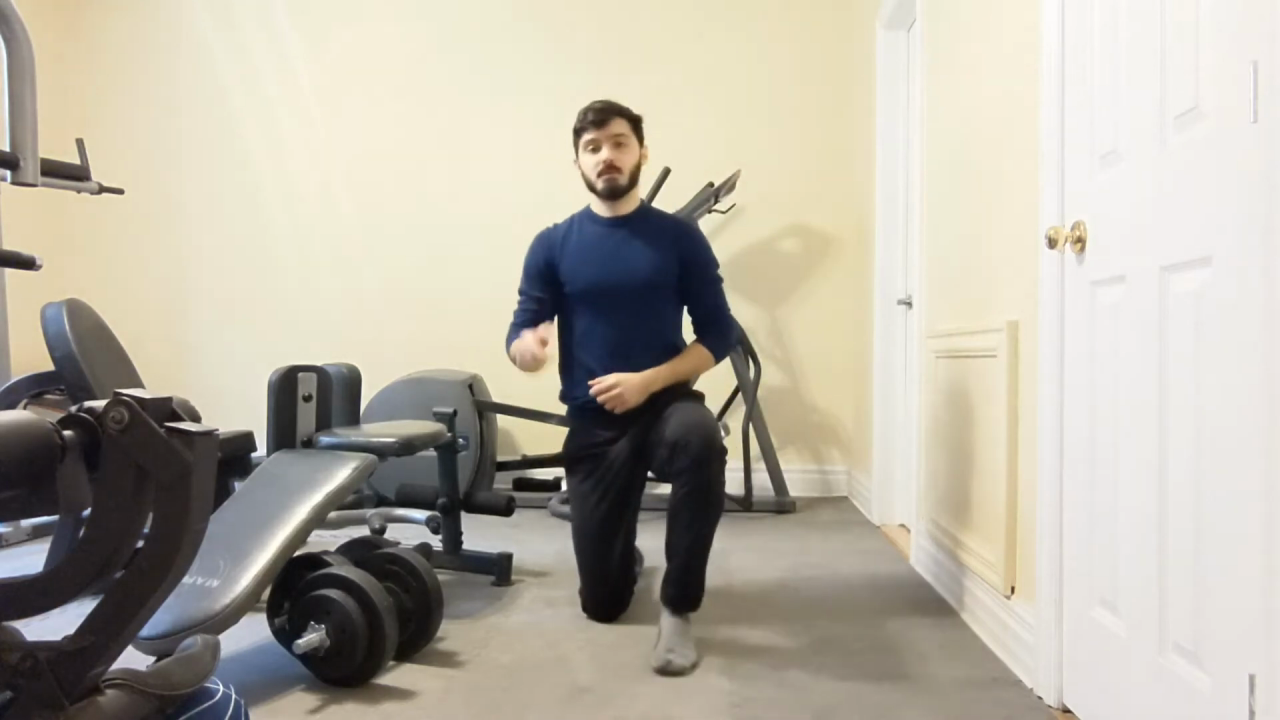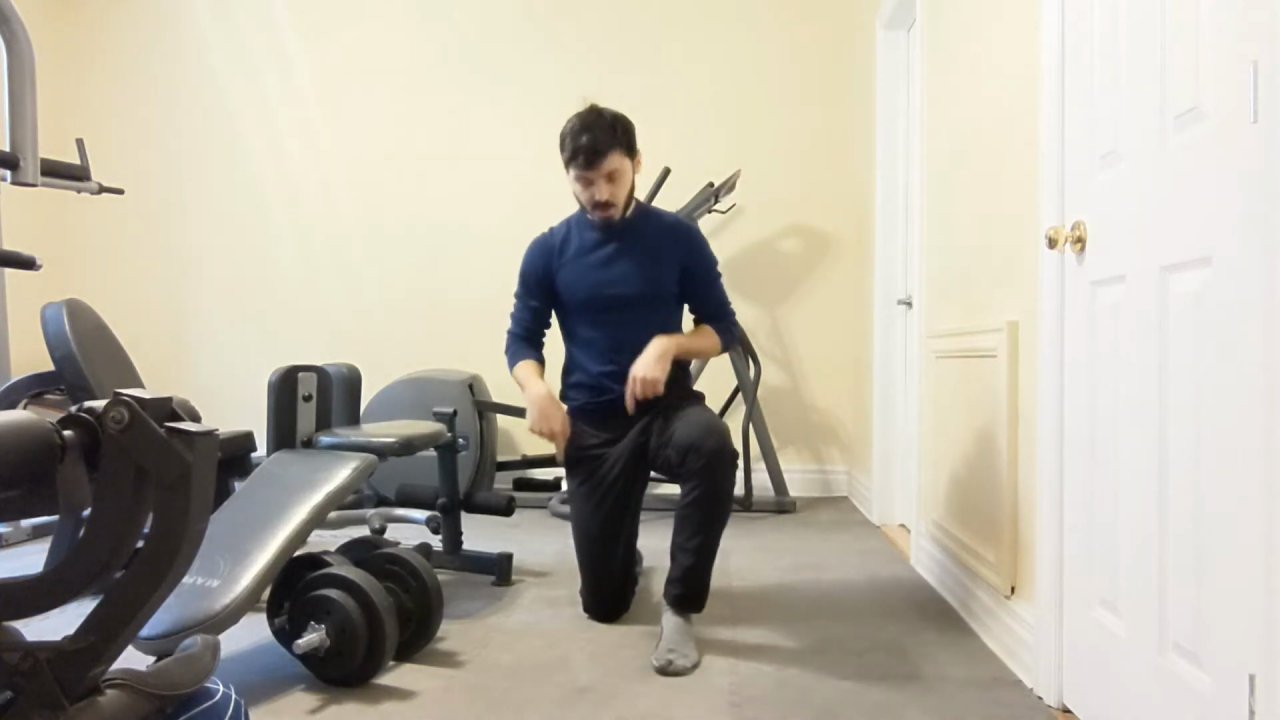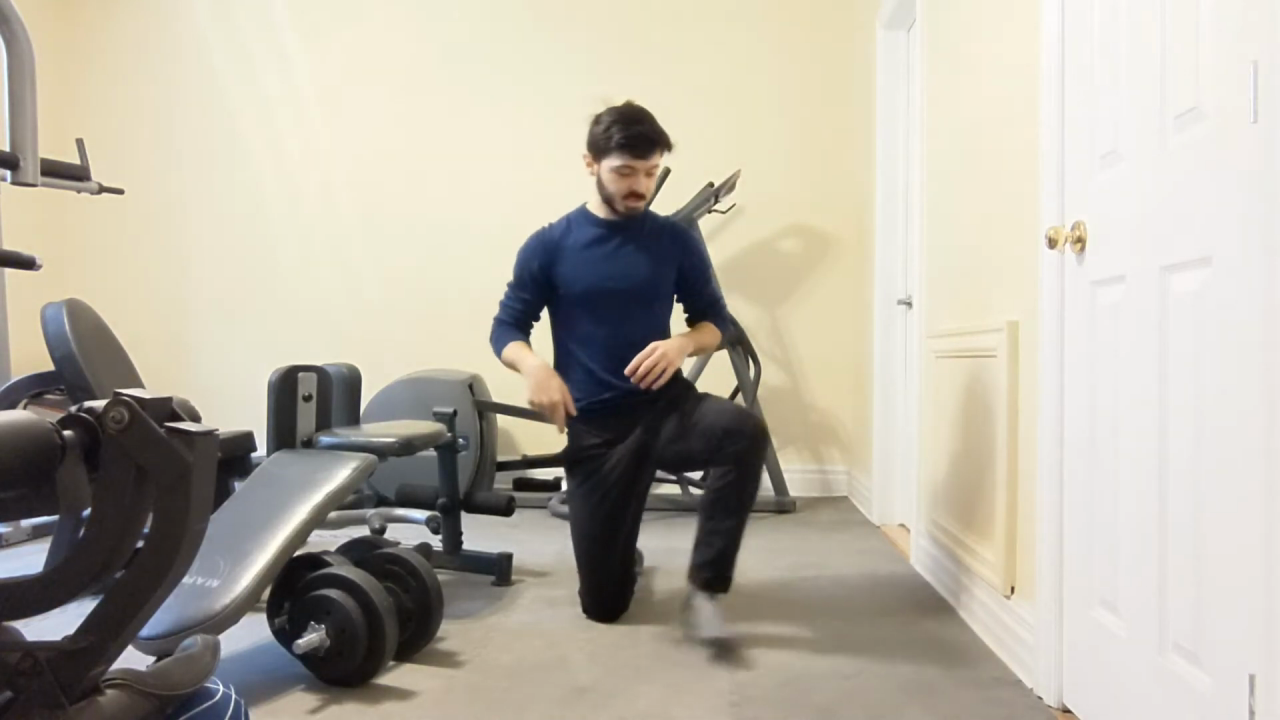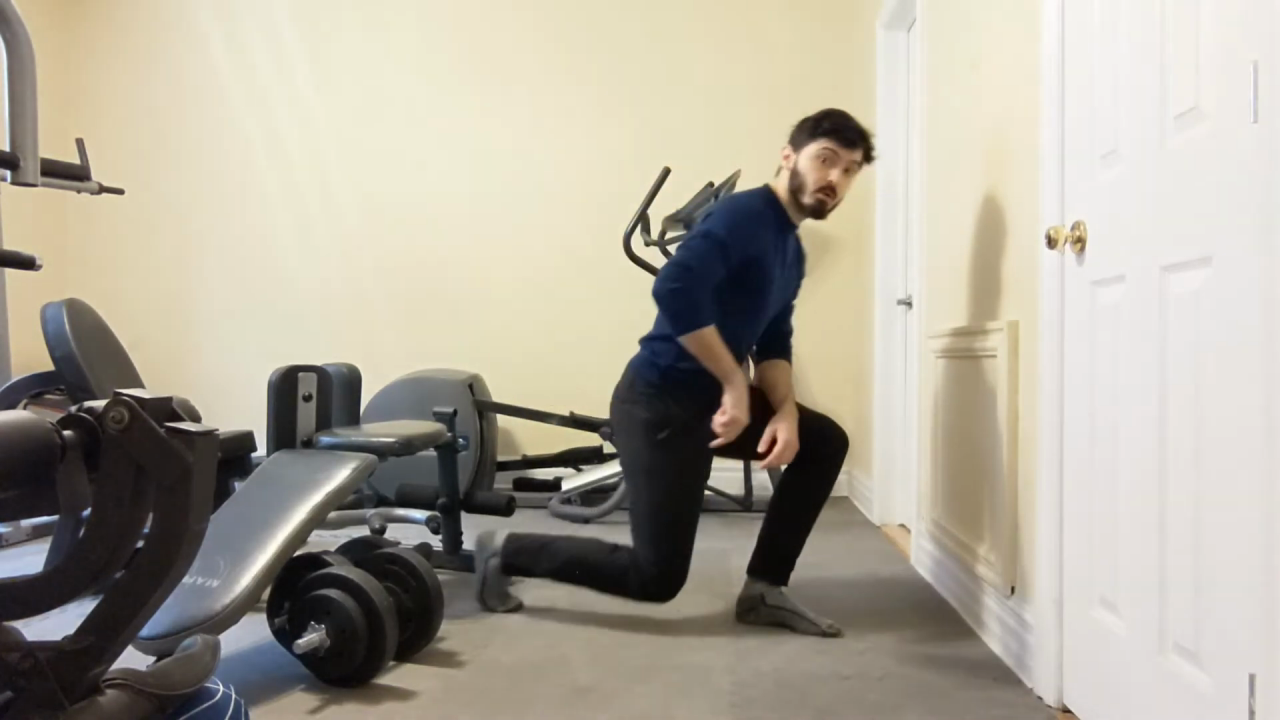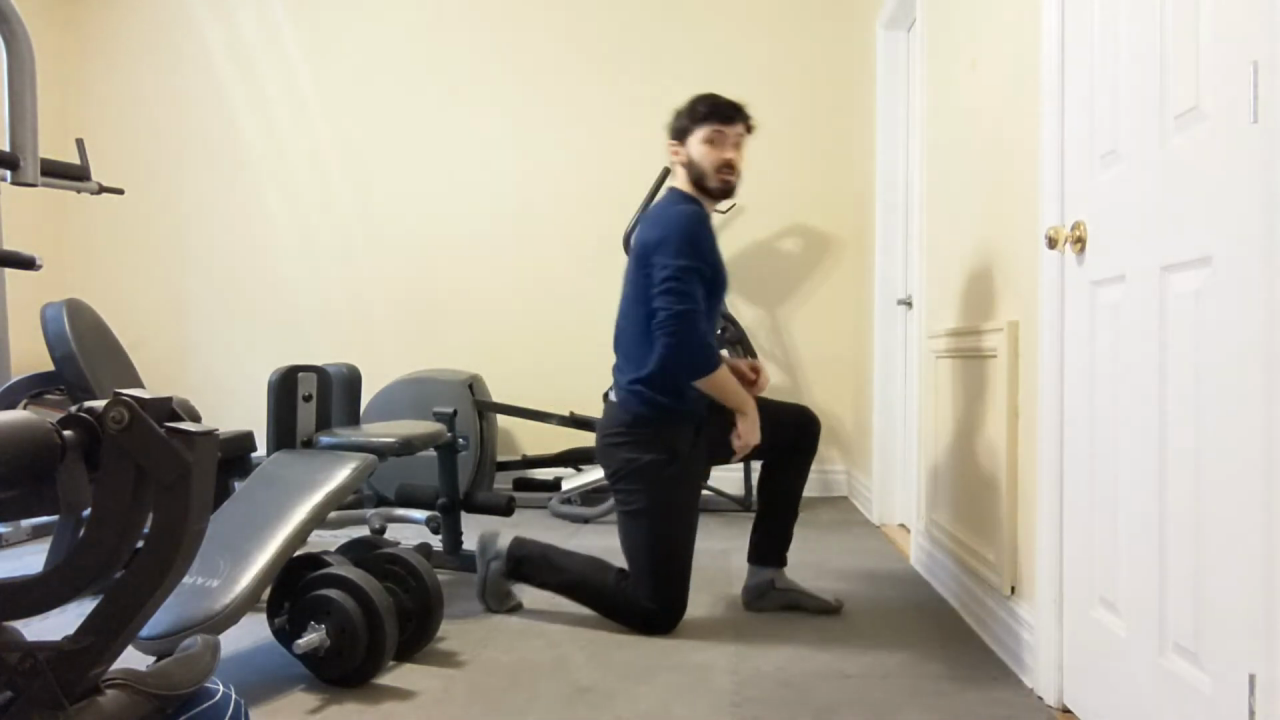
dt=1s
person 1, frame 1
left shoulder: (680, 238)
right shoulder: (553, 245)
left elbow: (718, 335)
right elbow: (521, 333)
left wrist: (648, 381)
right wrist: (528, 344)
left hip: (664, 400)
right hip: (593, 422)
left knee: (700, 443)
right knee: (601, 603)
left ankle: (677, 610)
right ankle: (628, 556)
person 1, frame 2
left shoulder: (679, 237)
right shoulder: (548, 251)
left elbow: (724, 329)
right elbow: (522, 336)
left wrist: (669, 346)
right wrist: (535, 390)
left hip: (669, 407)
right hip: (592, 425)
left knee: (713, 447)
right knee: (603, 602)
left ankle: (679, 609)
right ankle: (627, 557)
person 1, frame 3
left shoulder: (676, 240)
right shoulder: (549, 246)
left elbow: (715, 320)
right elbow: (508, 331)
left wrist: (682, 344)
right wrist: (534, 367)
left hip: (666, 404)
right hip: (596, 427)
left knee: (743, 430)
right knee: (603, 602)
left ankle: (704, 592)
right ankle: (624, 555)
person 1, frame 4
left shoulder: (793, 250)
right shoulder: (743, 216)
left elbow: (773, 344)
right elbow: (675, 290)
left wrist: (785, 411)
right wrist: (734, 383)
left hip: (710, 396)
right hip: (658, 400)
left knee: (824, 442)
right knee: (657, 574)
left ankle: (763, 590)
right ankle: (507, 551)
person 1, frame 5
left shoulder: (676, 218)
right shoulder: (684, 222)
right elbow: (682, 338)
left wrist: (728, 369)
right wrist: (744, 406)
left hip: (672, 415)
right hip: (648, 432)
left knee: (799, 427)
right knee: (656, 609)
left ankle: (764, 578)
right ankle: (512, 554)
